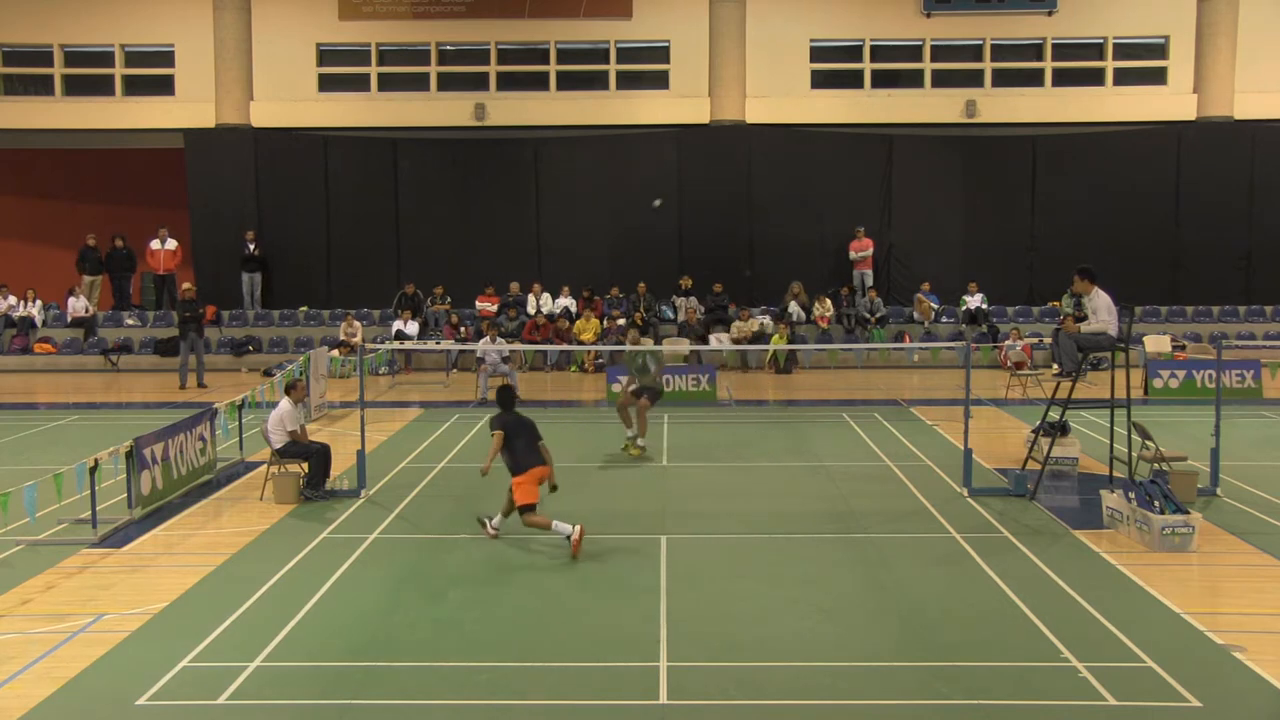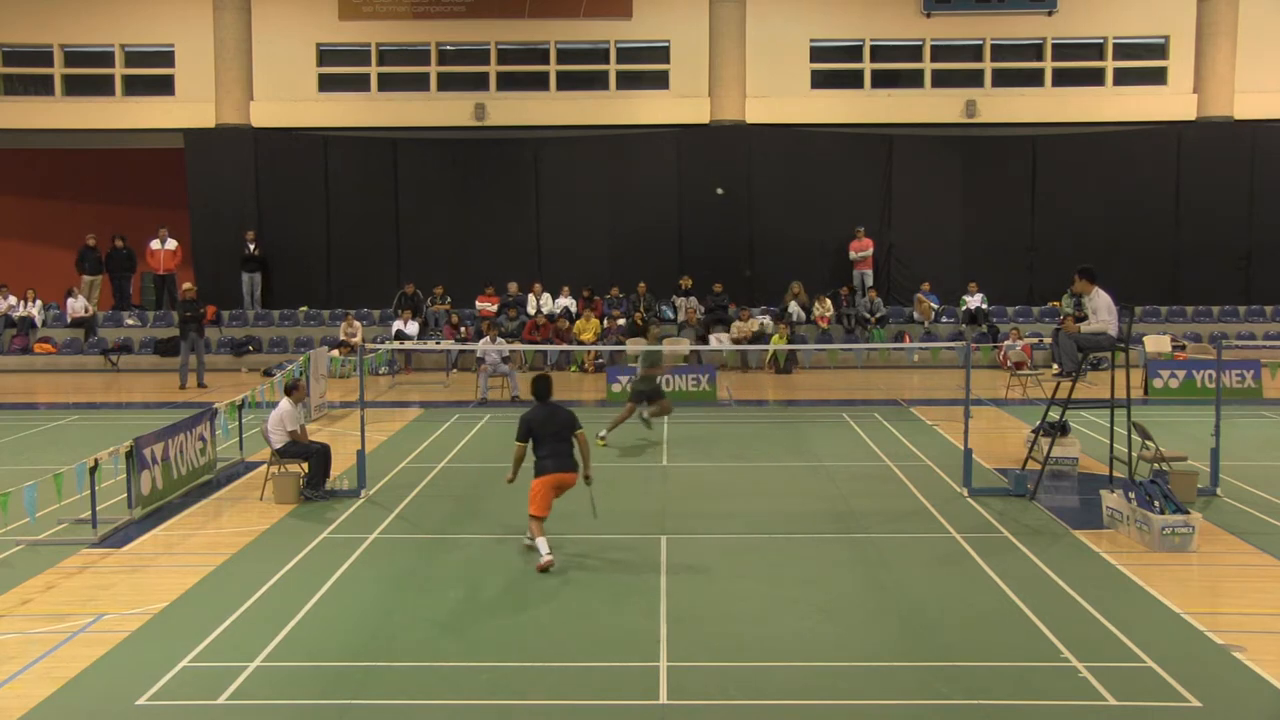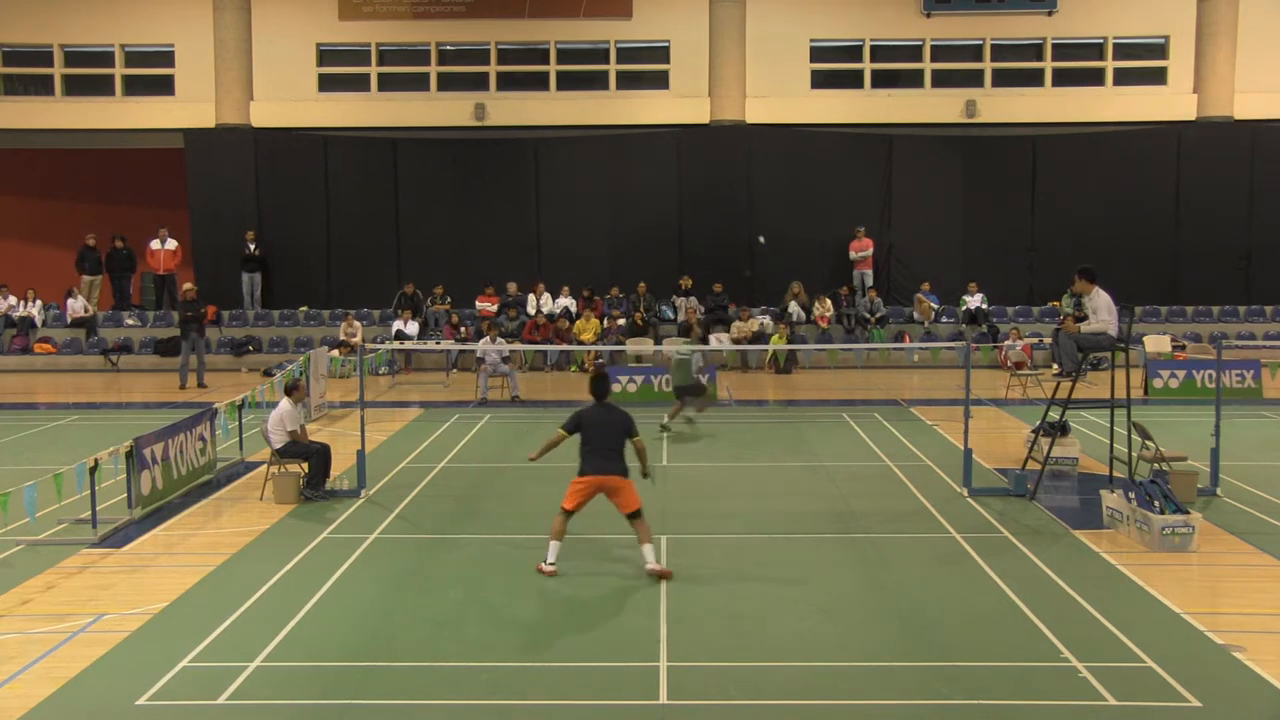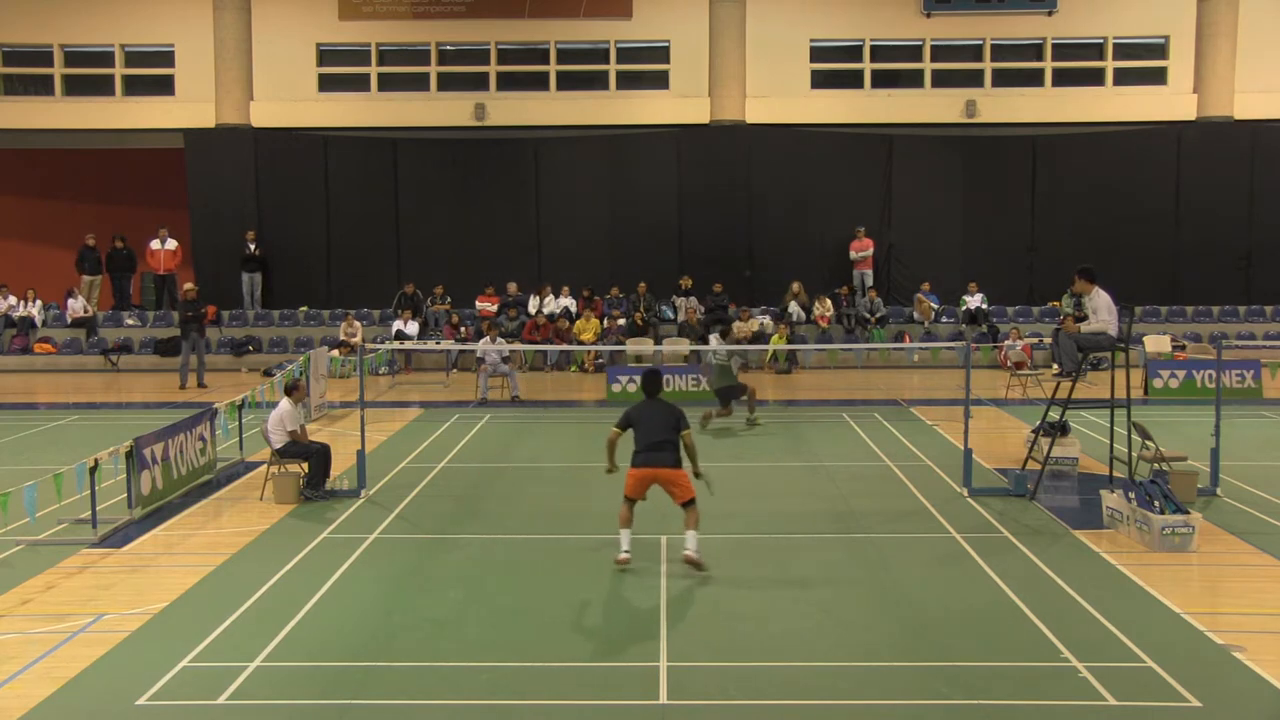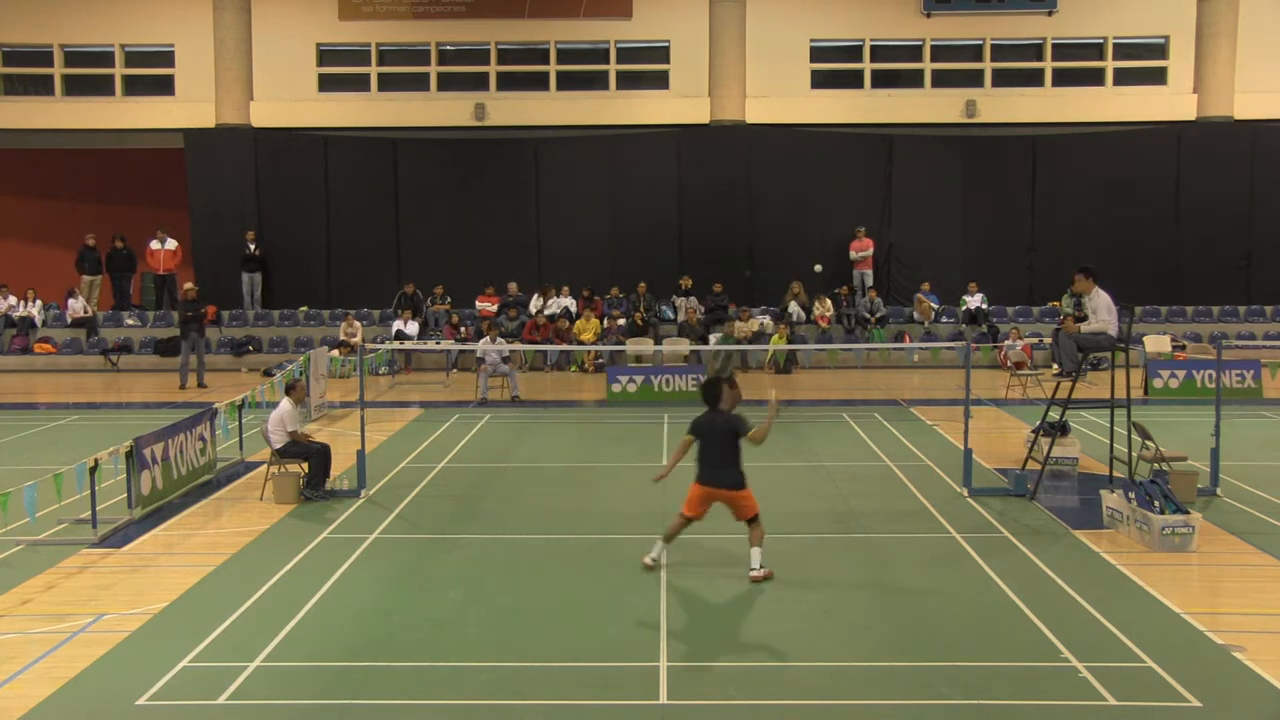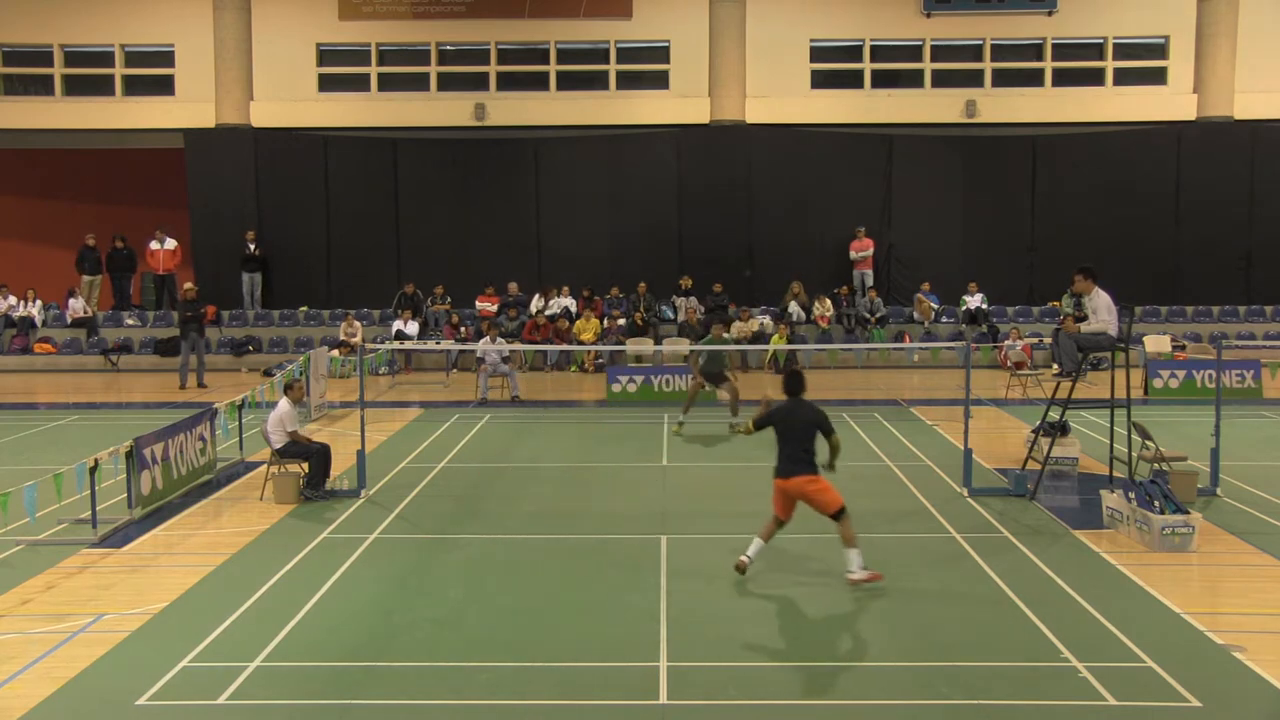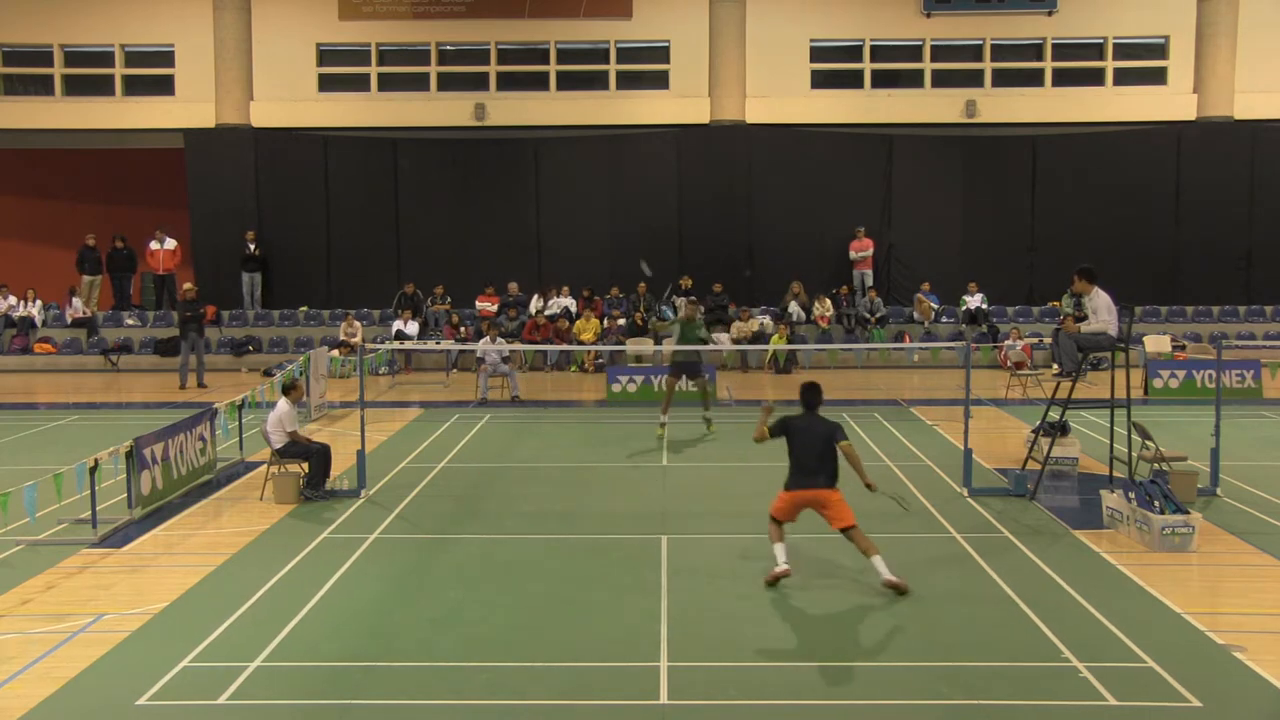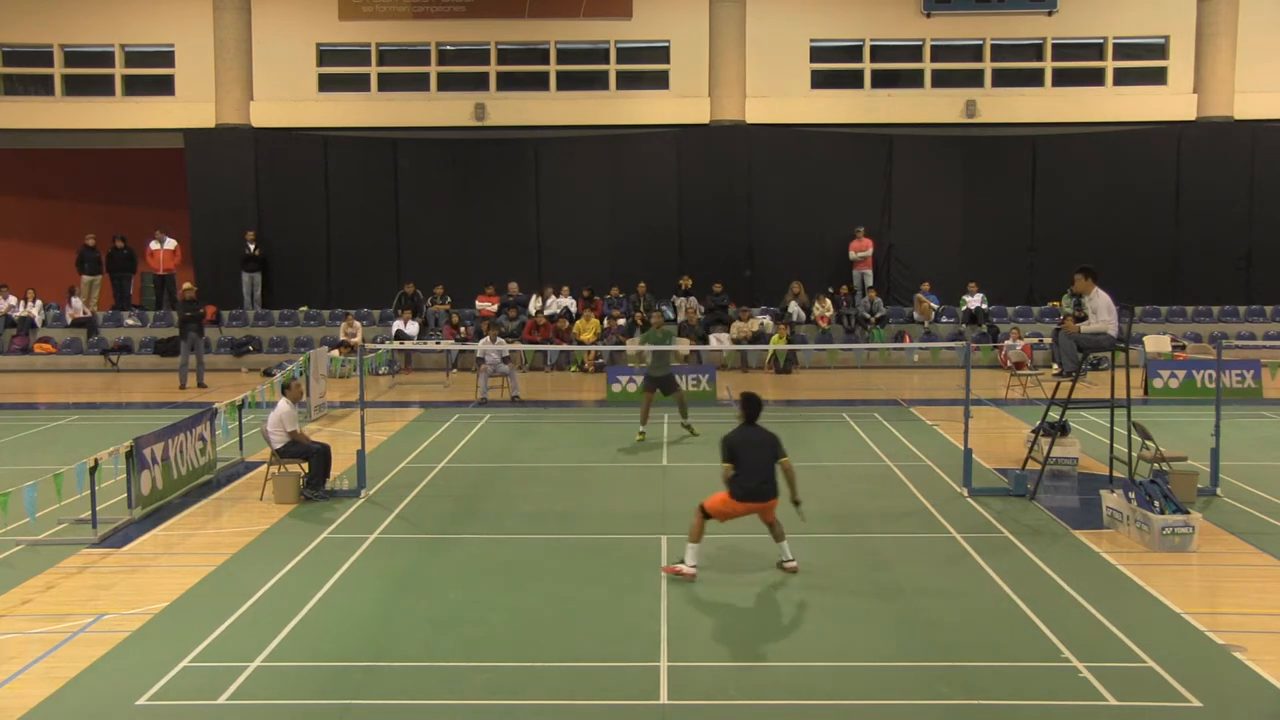
dt=0.3s
person 1, frame 1
left shoulder: (497, 420)
right shoulder: (527, 421)
left elbow: (498, 438)
right elbow: (544, 449)
left wrist: (488, 461)
right wrist: (551, 478)
left hip: (525, 471)
right hip: (542, 467)
left knee: (528, 518)
right knee: (513, 492)
left ankle: (571, 530)
right ankle: (494, 525)
person 1, frame 2
left shoulder: (527, 418)
right shoulder: (567, 414)
left elbow: (520, 451)
right elbow: (582, 440)
left wrist: (513, 474)
right wrist: (587, 470)
left hip: (546, 472)
right hip: (570, 471)
left knee: (535, 519)
right knee: (542, 499)
left ankle: (546, 555)
right ankle: (532, 539)
person 1, frame 3
left shoulder: (582, 415)
right shoulder: (624, 416)
left elbow: (558, 438)
right elbow: (640, 446)
left wrist: (538, 454)
right wrist: (645, 467)
left hip: (589, 475)
right hip: (617, 475)
left knee: (563, 515)
right knee: (637, 519)
left ankle: (550, 563)
right ankle: (652, 564)
person 1, frame 4
left shoulder: (632, 411)
right shoulder: (675, 411)
left elbow: (612, 438)
right elbow: (688, 442)
left wrist: (611, 462)
right wrist: (696, 467)
left hip: (640, 466)
right hip: (670, 467)
left knee: (628, 503)
right knee: (691, 507)
left ankle: (624, 552)
right ankle: (691, 551)
person 1, frame 5
left shoulder: (698, 423)
right shoulder: (734, 420)
left elbow: (684, 446)
right elbow: (757, 439)
left wrist: (667, 469)
right wrist: (771, 416)
left hip: (704, 483)
right hip: (734, 485)
left knee: (683, 519)
right knee: (754, 523)
left ankle: (654, 557)
right ankle: (756, 569)
person 1, frame 6
left shoulder: (775, 412)
right shoulder: (816, 413)
left elbow: (747, 430)
right elbow: (835, 444)
left wrist: (763, 411)
right wrist: (831, 461)
left hip: (782, 478)
right hip: (806, 477)
left knee: (777, 521)
right knee: (842, 517)
left ankle: (747, 557)
right ankle: (856, 571)
person 1, frame 7
left shoulder: (789, 422)
right shoulder: (832, 427)
left elbow: (758, 437)
right elbow: (847, 450)
left wrist: (764, 415)
right wrist: (866, 480)
left hip: (795, 489)
right hip: (826, 489)
left knee: (775, 522)
right knee: (855, 533)
left ankle: (781, 565)
right ankle: (887, 576)
person 1, frame 8
left shoulder: (729, 439)
right shoulder: (771, 438)
left elbow: (726, 475)
right elbow: (787, 468)
left wrist: (735, 490)
right wrist: (794, 495)
left hip: (740, 498)
right hip: (769, 497)
left knee: (700, 513)
right knee: (770, 521)
left ankle: (688, 566)
right ankle: (789, 561)
